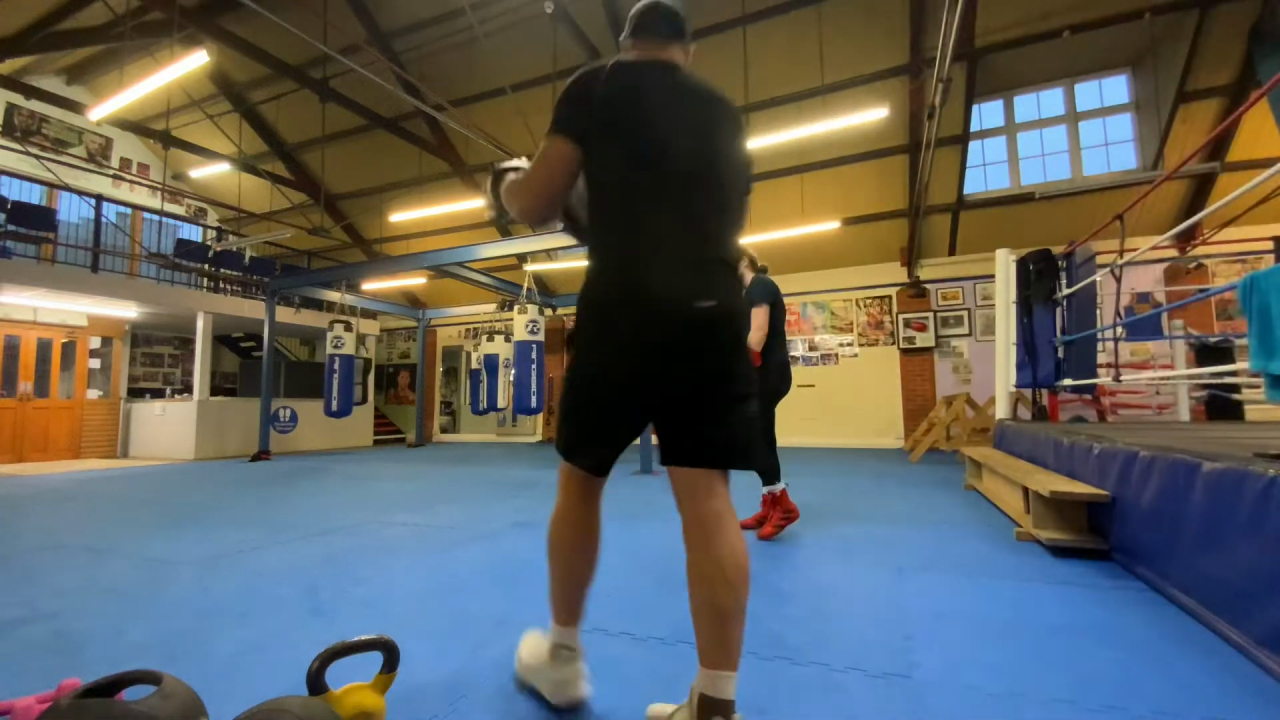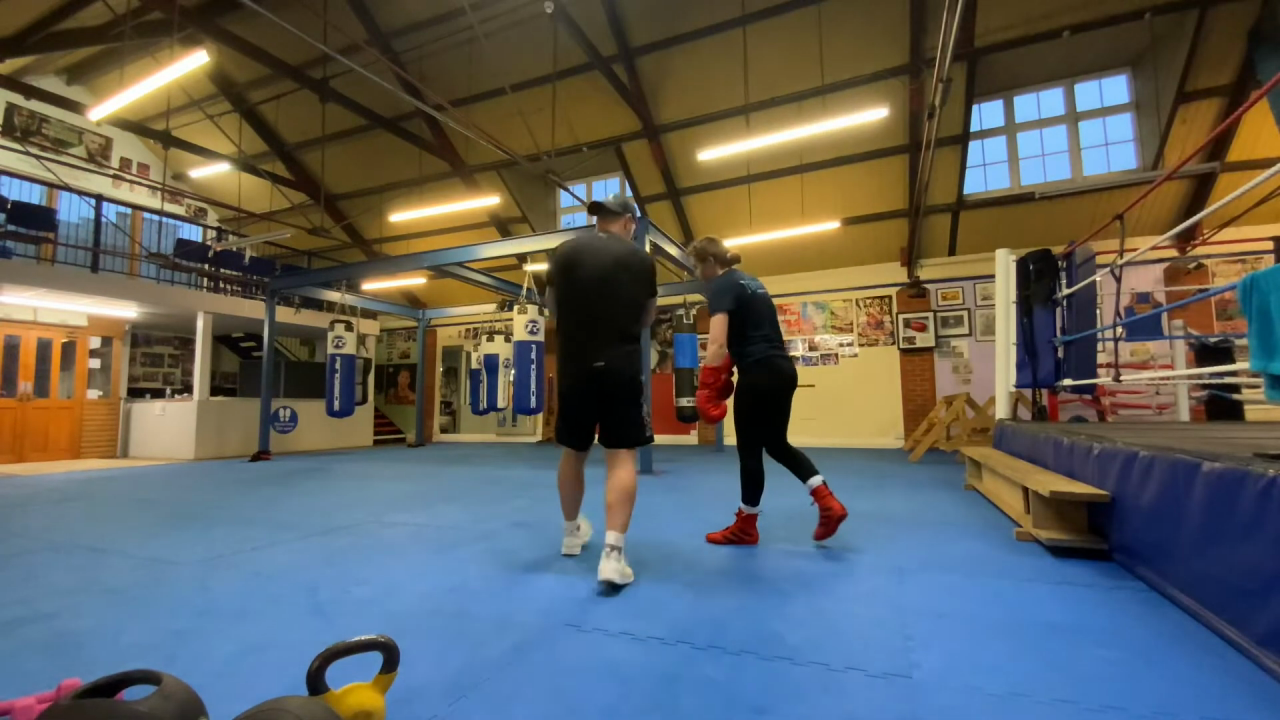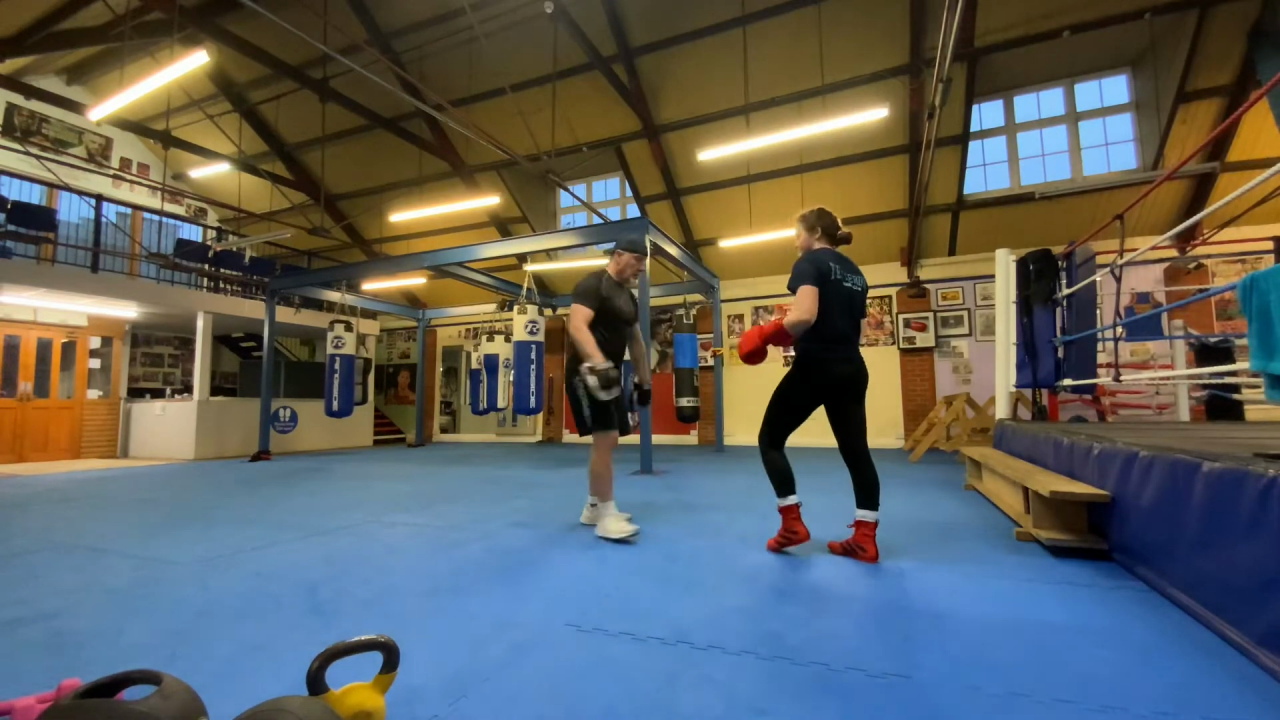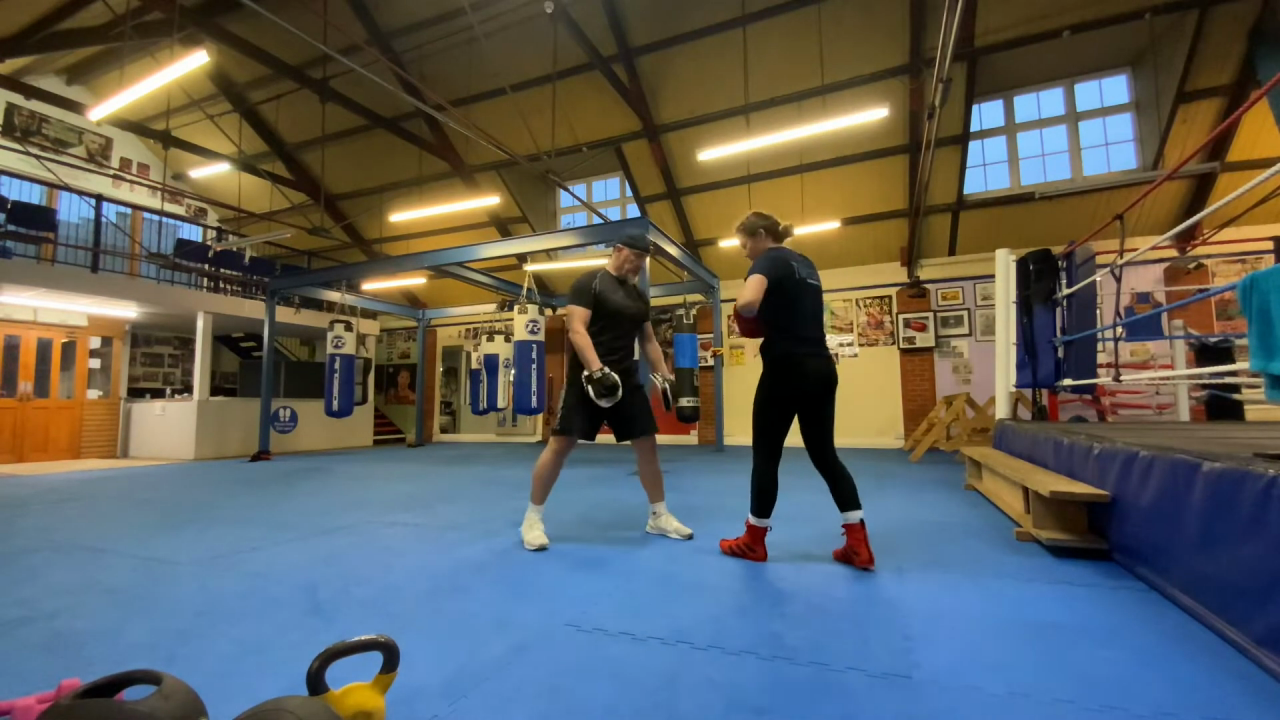
dt=1s
person 1, frame 1
left shoulder: (597, 88)
right shoulder: (723, 115)
left elbow: (534, 206)
left wrist: (507, 189)
left hip: (625, 310)
right hip: (717, 314)
left knee: (581, 481)
right knee: (705, 496)
left ankle: (562, 656)
person 1, frame 2
left shoulder: (564, 252)
right shoulder: (640, 258)
left elbow: (554, 306)
right elbow: (646, 319)
left hip: (575, 368)
right hip: (622, 368)
left knee: (574, 451)
right knee: (622, 457)
left ankle: (572, 531)
right ankle: (612, 555)
person 1, frame 3
left shoulder: (628, 295)
right shoulder: (593, 284)
left elbow: (635, 339)
right elbow: (577, 325)
left wrist: (644, 377)
right wrist: (598, 363)
left hip: (610, 376)
right hip: (591, 375)
left knee: (608, 440)
right knee: (606, 437)
left ankle: (595, 507)
right ankle: (607, 514)
person 1, frame 4
left shoulder: (639, 295)
right shoulder: (589, 283)
left elbow: (648, 340)
right elbow: (576, 329)
left wrist: (664, 375)
right wrist: (596, 370)
left hip: (626, 379)
right hip: (590, 377)
left knee: (647, 444)
right knee: (561, 444)
left ankle: (659, 516)
right ankle: (533, 518)
person 2, frame 1
left shoulder: (759, 285)
right shoulder: (756, 289)
left elbow: (759, 331)
left hip: (769, 372)
right hip: (769, 372)
right knee: (762, 438)
left ankle: (782, 503)
right ankle: (770, 508)
person 2, frame 2
left shoulder: (720, 286)
right shoulder: (747, 282)
left elbow: (718, 343)
left wrist: (706, 388)
right wrist: (722, 374)
left hip: (760, 374)
right hip: (782, 370)
left knee: (749, 450)
right knee: (776, 444)
left ankle: (745, 526)
right ankle: (828, 503)
person 2, frame 3
left shoulder: (810, 262)
right shoulder: (855, 272)
left elbow: (804, 316)
right elbow: (856, 328)
left wrist: (764, 334)
left hip: (814, 368)
right hip: (852, 370)
left knee: (770, 439)
right knee: (856, 450)
left ankle: (792, 523)
right ankle: (865, 539)
person 2, frame 4
left shoulder: (770, 260)
right shoulder: (805, 264)
left elbow: (747, 302)
left wrist: (743, 316)
right wrist: (765, 322)
left hip: (786, 369)
right hip: (821, 368)
left knee: (766, 454)
right knee: (824, 453)
left ankle: (754, 541)
right ankle: (858, 543)
